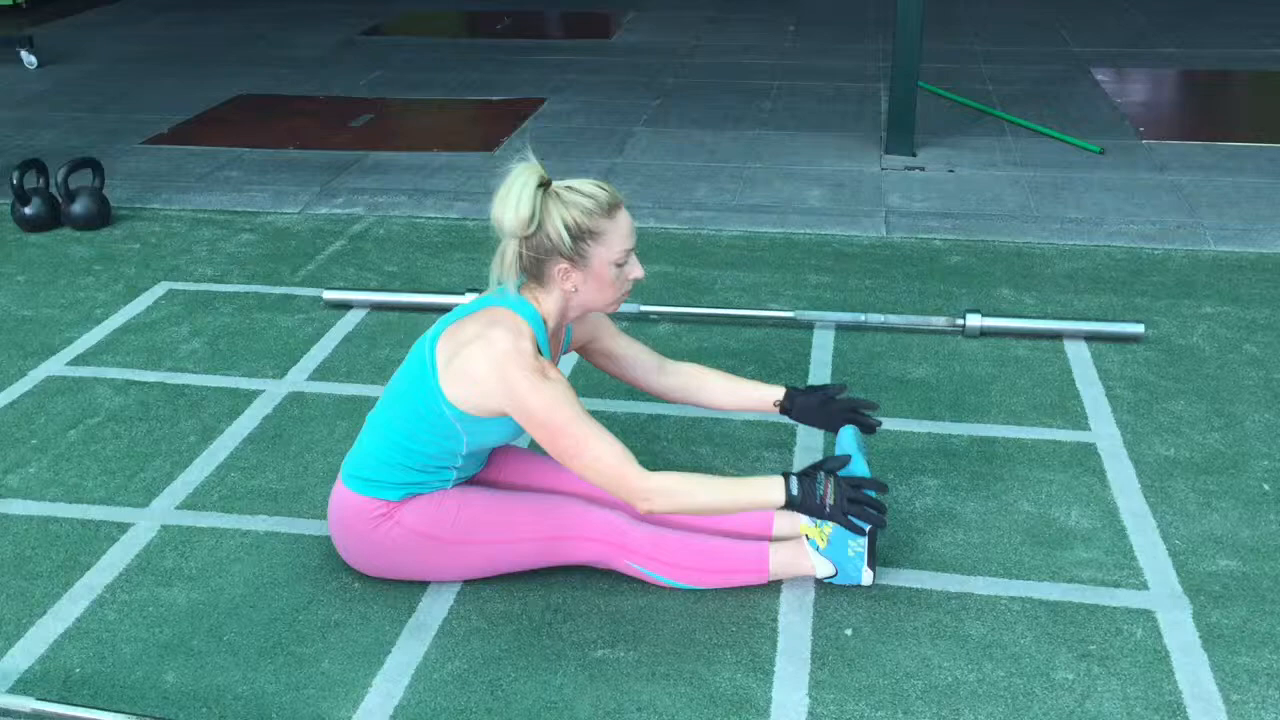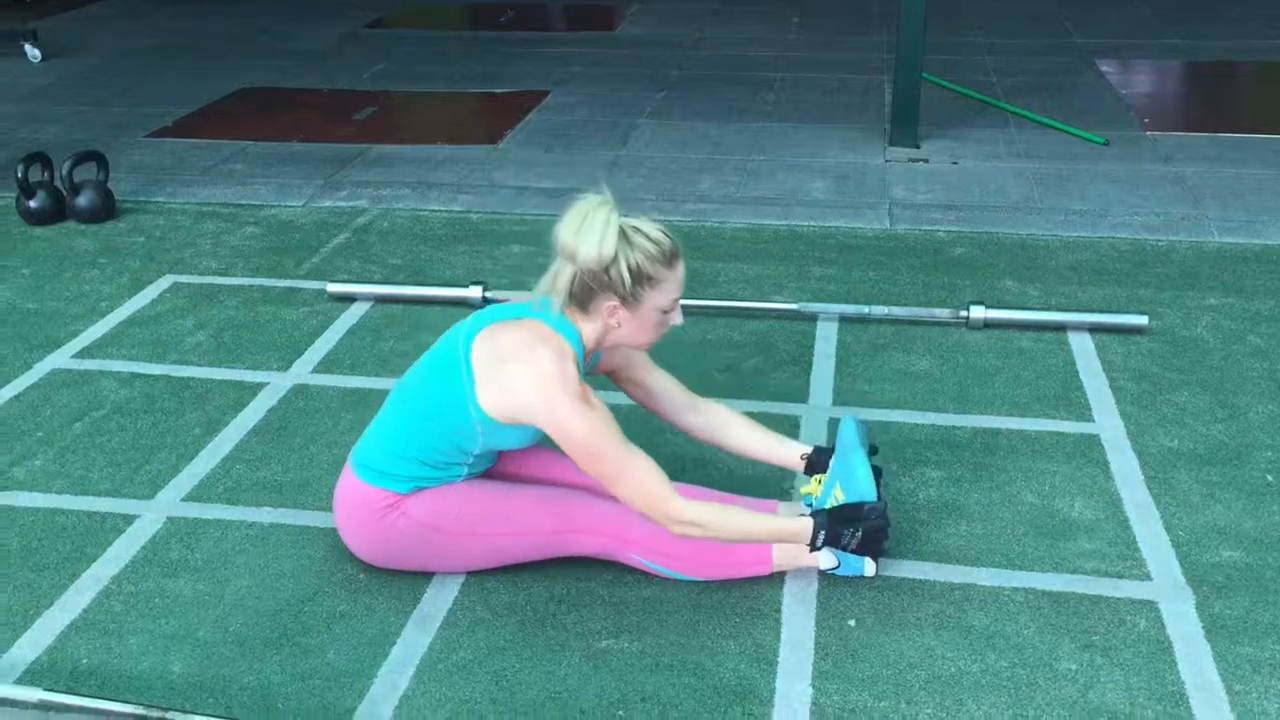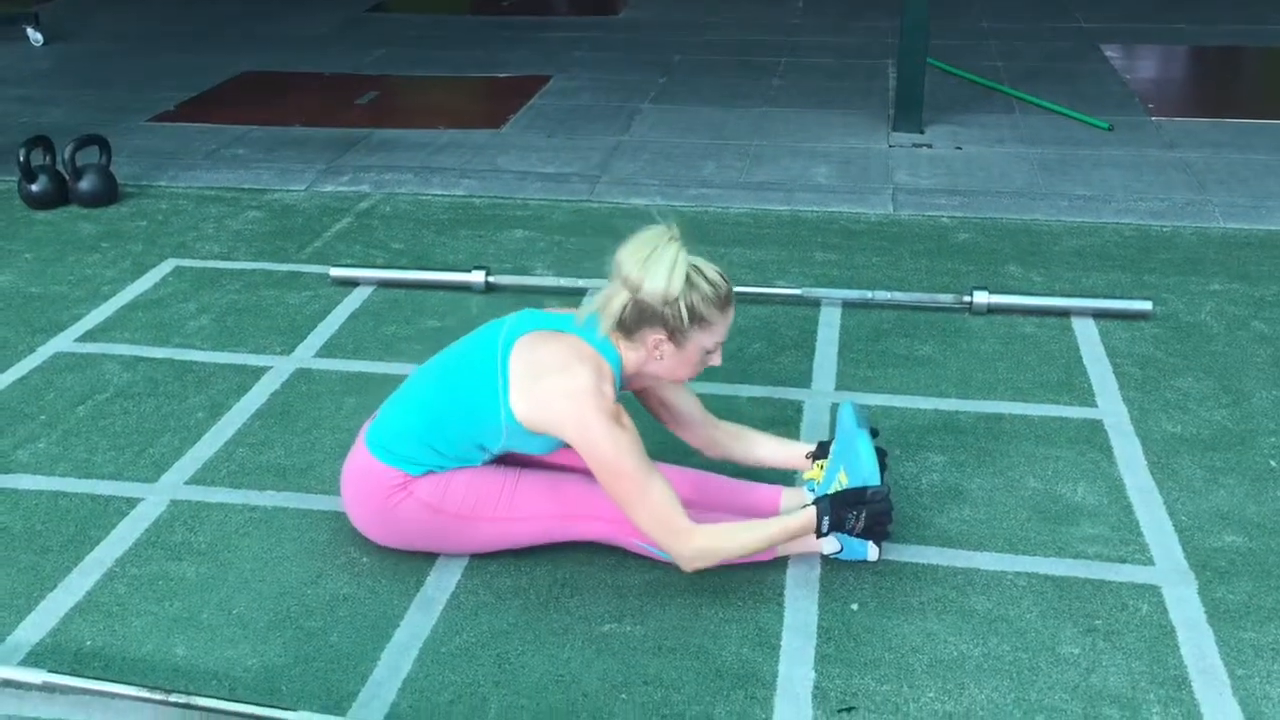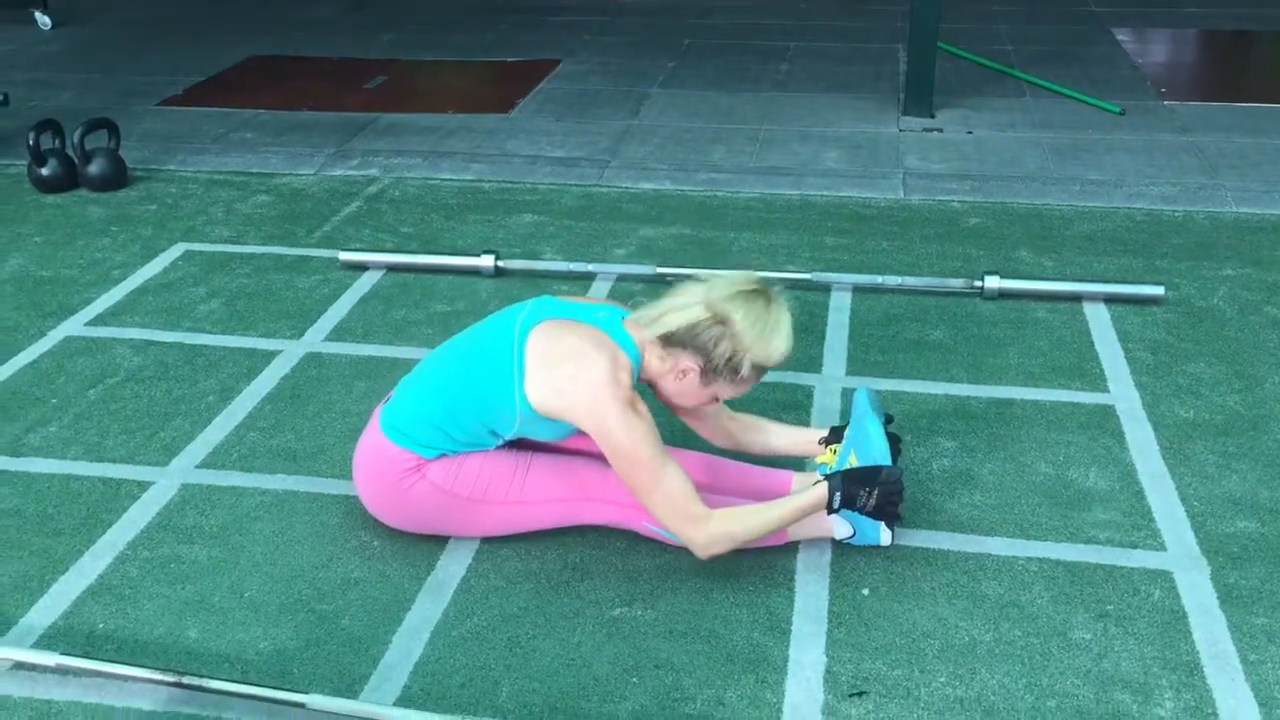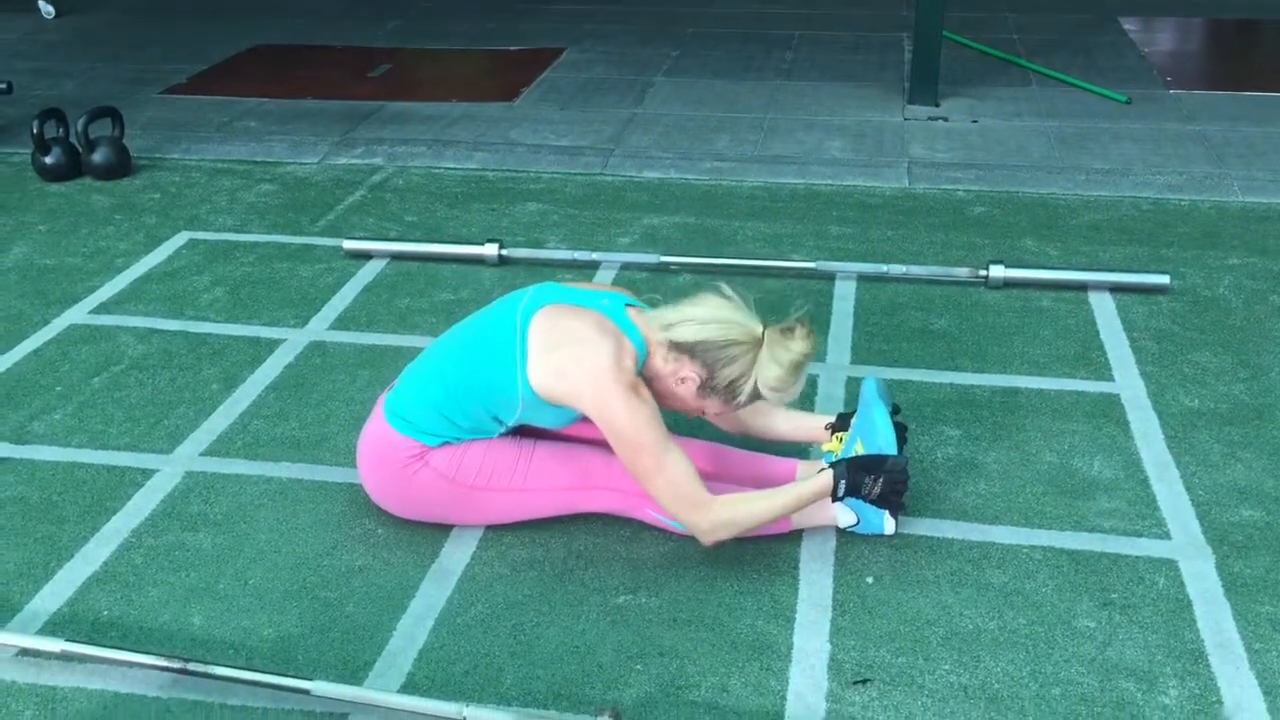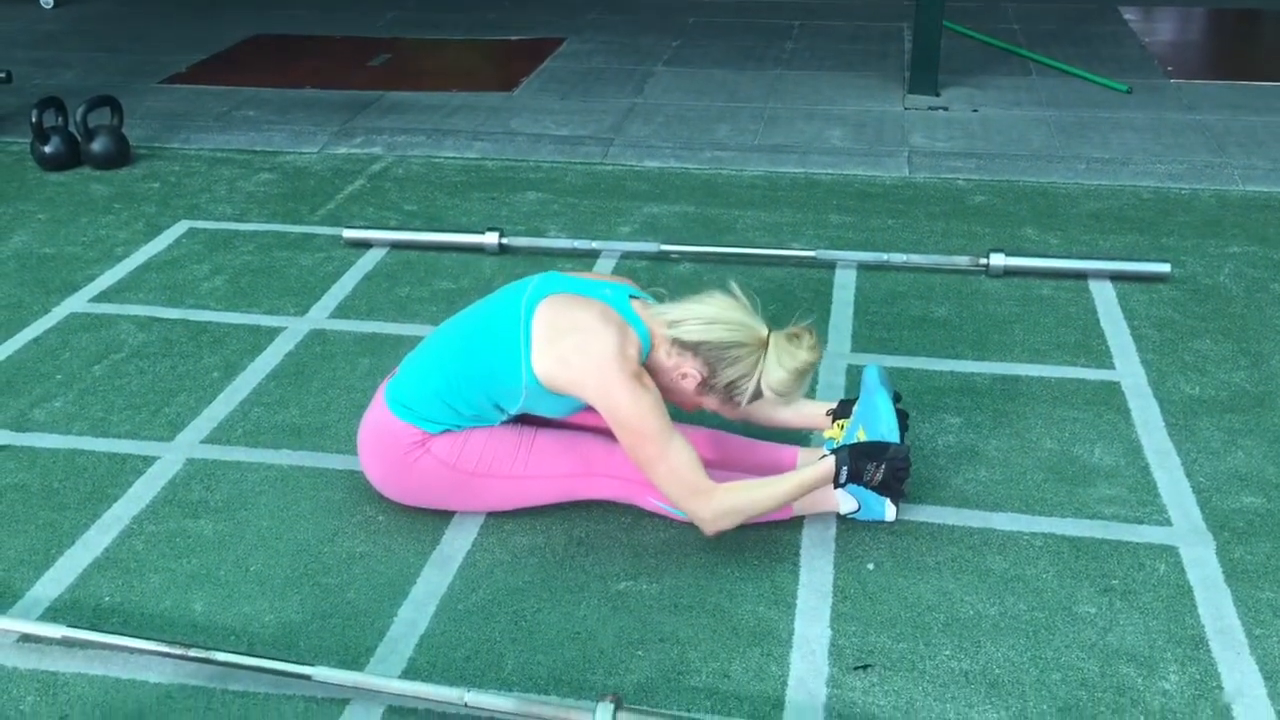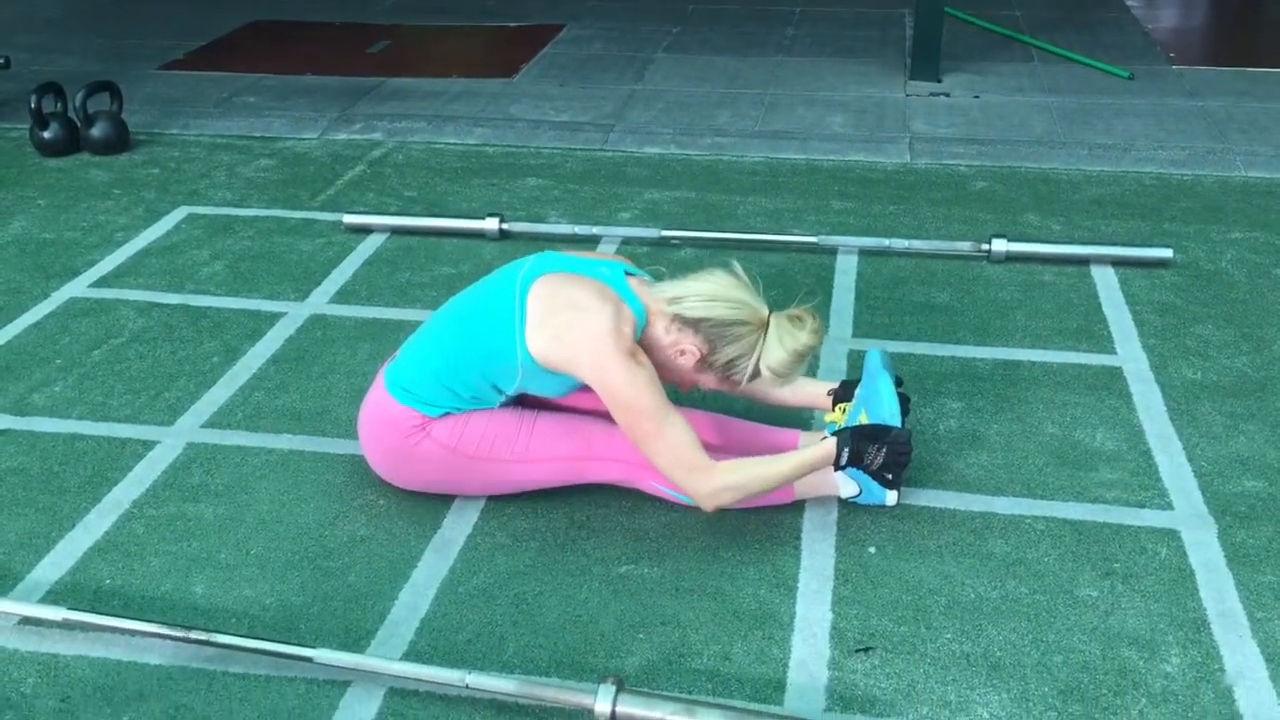
dt=0.5s
person 1, frame 1
left shoulder: (558, 313)
right shoulder: (510, 359)
left elbow: (668, 375)
right elbow: (643, 492)
left wrist: (787, 399)
right wrist: (791, 493)
right hip: (382, 518)
left knee: (603, 494)
right knee: (596, 532)
left ankle: (796, 531)
right ankle: (815, 557)
person 1, frame 2
left shoulder: (582, 329)
right shoulder: (550, 378)
left elbow: (698, 413)
right elbow: (676, 517)
left wrist: (809, 458)
right wrist: (815, 532)
right hip: (388, 510)
left knee: (621, 492)
right knee: (601, 526)
left ankle: (799, 509)
right ankle: (817, 553)
person 1, frame 3
left shoulder: (610, 340)
right shoulder: (587, 395)
left elbow: (712, 435)
right elbow: (687, 547)
left wrist: (813, 455)
right wrist: (819, 520)
left hip: (423, 440)
right hip: (392, 489)
left knee: (634, 479)
right knee: (605, 511)
left ankle: (809, 493)
person 1, frame 4
left shoulder: (634, 331)
right shoulder: (605, 387)
left elbow: (727, 431)
right elbow: (702, 535)
left wrist: (826, 441)
right wrist: (828, 494)
left hip: (427, 426)
right hip: (404, 472)
left knee: (646, 467)
right knee: (615, 495)
person 1, frame 5
left shoulder: (635, 320)
right shoulder: (611, 377)
left elbow: (732, 415)
right elbow: (705, 520)
left wrist: (832, 428)
right wrist: (834, 483)
left hip: (435, 409)
right hip: (408, 460)
left knee: (653, 454)
right knee: (620, 483)
person 1, frame 6
left shoulder: (633, 308)
right shoulder: (615, 369)
left elbow: (733, 400)
right elbow: (709, 510)
left wrist: (832, 414)
right wrist: (835, 466)
left hip: (431, 397)
right hip: (410, 447)
left knee: (657, 442)
right knee: (619, 469)
left ankle: (814, 463)
person 1, frame 7
left shoulder: (632, 289)
right shoulder: (611, 347)
left elbow: (731, 372)
right elbow: (705, 487)
left wrist: (832, 395)
right wrist: (836, 451)
left hip: (441, 379)
right hip: (408, 430)
left knee: (656, 423)
right knee: (620, 454)
left ankle: (820, 444)
